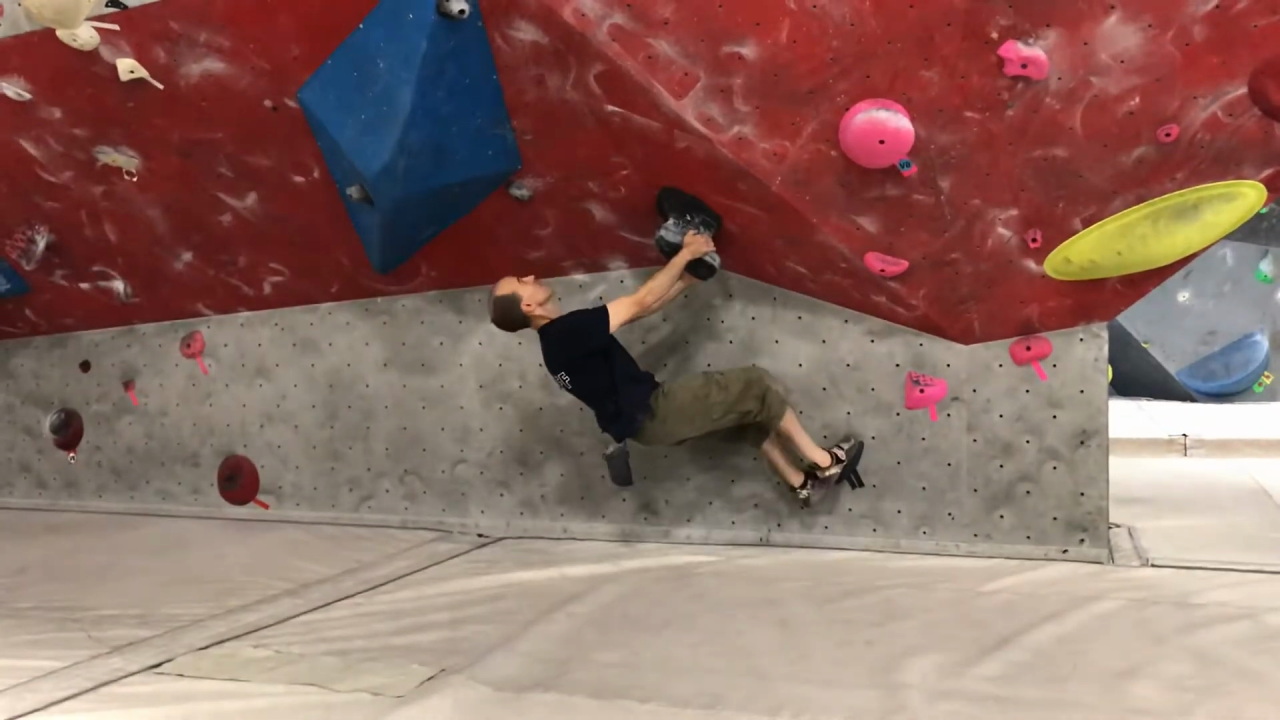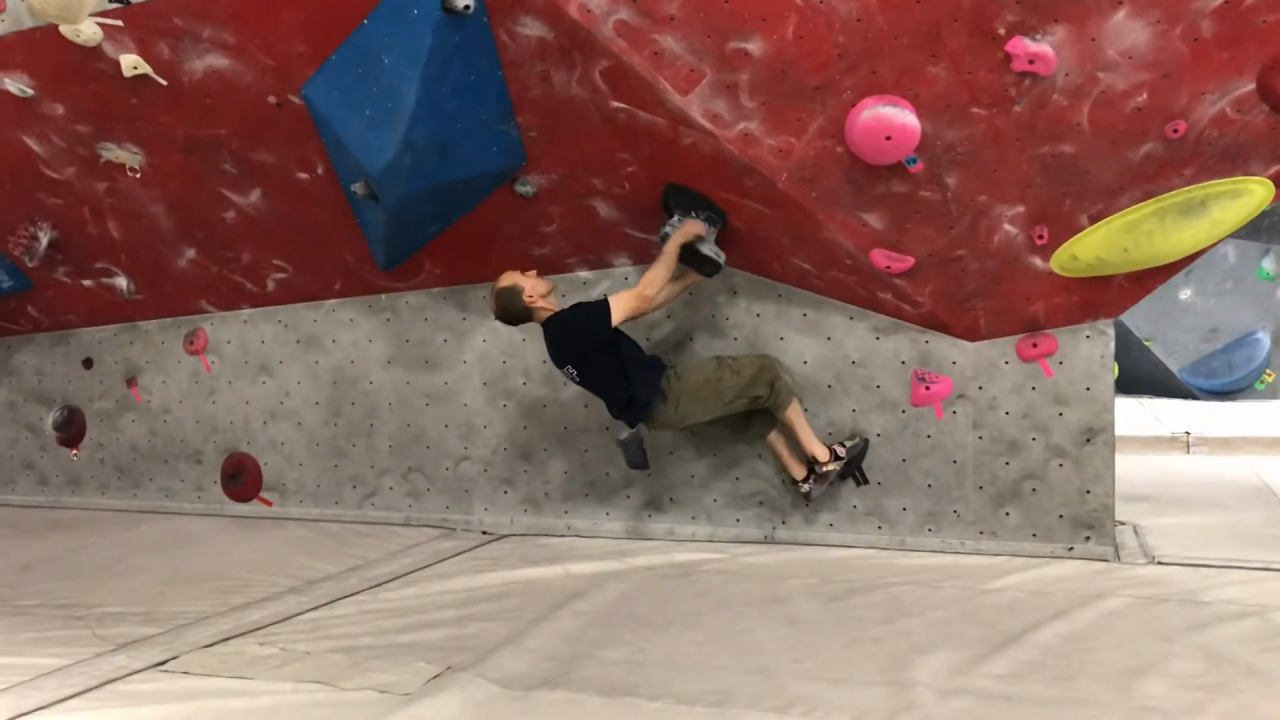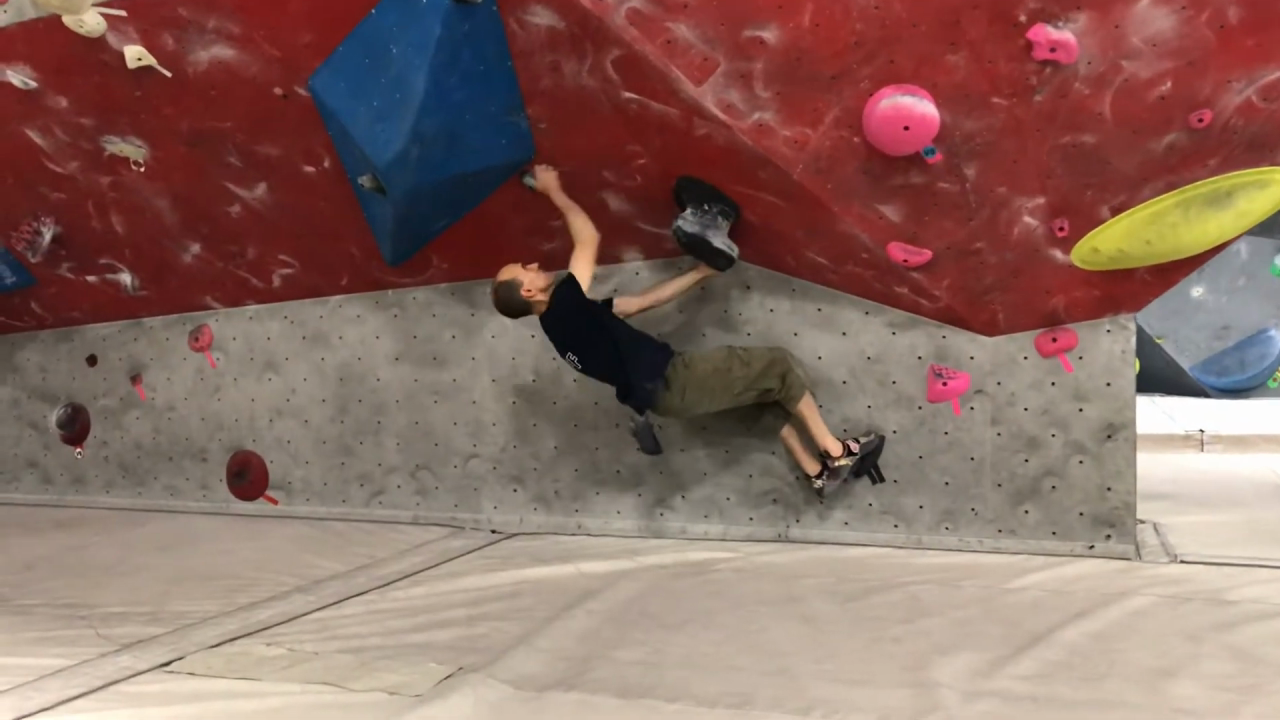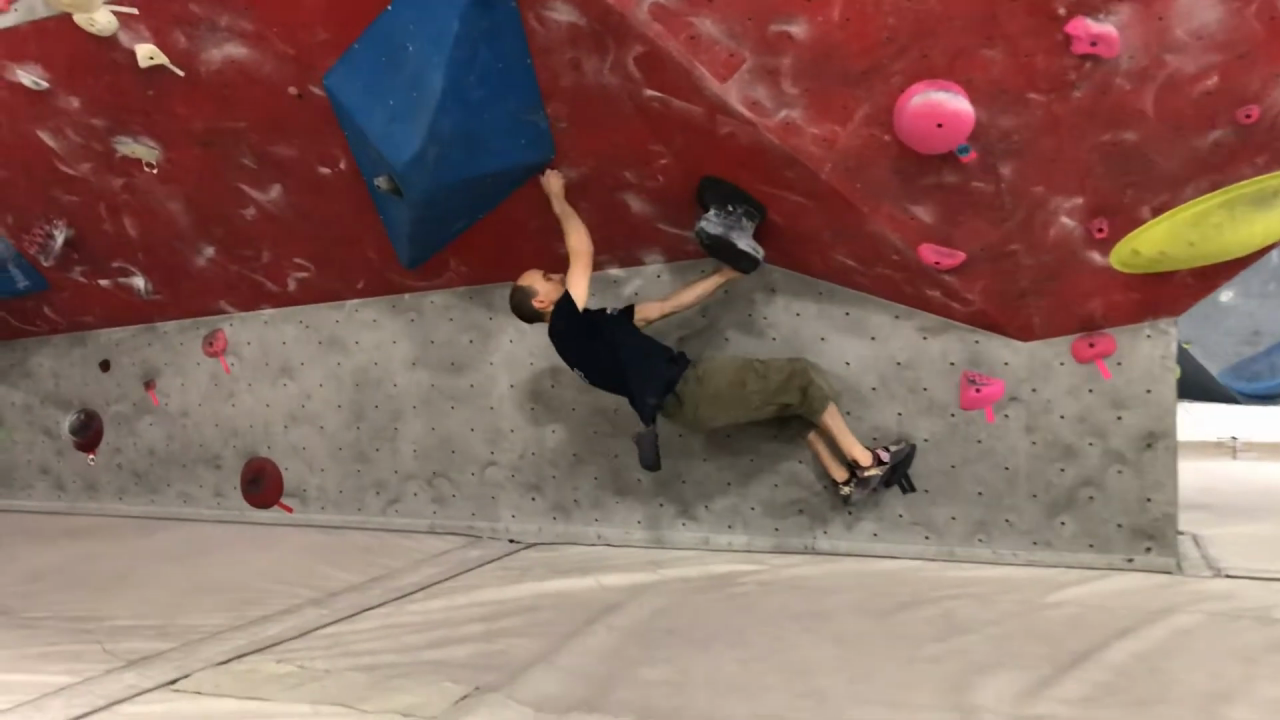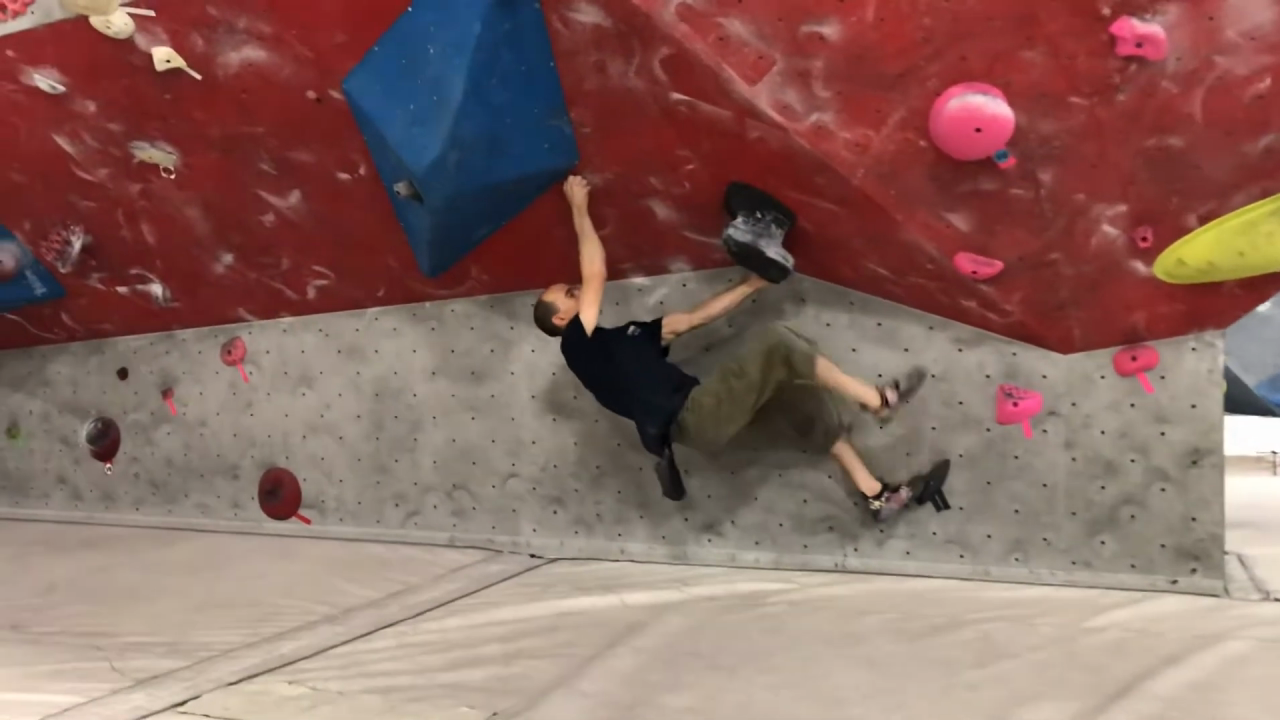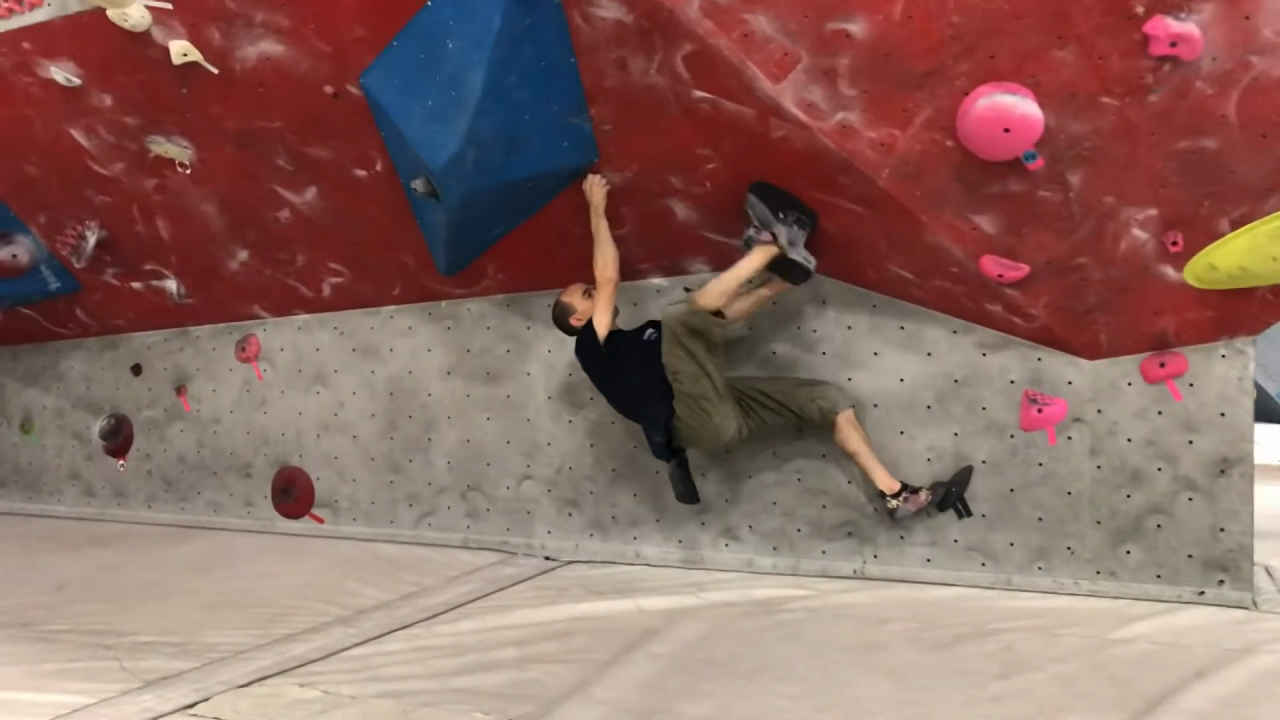
dt=0.3s
person 1, frame 1
left shoulder: (562, 337)
right shoulder: (568, 332)
left elbow: (636, 309)
right elbow: (641, 303)
left wrist: (688, 277)
right wrist: (686, 254)
left hip: (648, 416)
right hip: (653, 415)
left knee: (751, 406)
right knee: (757, 386)
left ankle: (801, 483)
right ankle: (820, 460)
person 1, frame 2
left shoulder: (565, 330)
right shoulder: (572, 324)
left elbow: (635, 305)
right elbow: (642, 297)
left wrist: (689, 278)
right wrist: (677, 239)
left hip: (654, 403)
right hip: (663, 396)
left knee: (757, 395)
right knee: (767, 373)
left ankle: (802, 475)
right ankle: (820, 455)
person 1, frame 3
left shoulder: (569, 316)
right shoulder: (563, 308)
left elbow: (643, 301)
right elbow: (589, 240)
left wrist: (700, 272)
right wrist: (554, 191)
left hip: (666, 388)
right hip: (673, 383)
left knee: (769, 386)
right knee: (780, 366)
left ankle: (817, 472)
right ankle: (834, 450)
person 1, frame 4
left shoulder: (588, 324)
right shoulder: (568, 326)
left elbow: (663, 307)
right elbow: (583, 252)
left wrist: (723, 276)
right wrist: (557, 198)
left hip: (685, 391)
right hip: (688, 395)
left knee: (793, 392)
right knee: (801, 377)
left ankle: (845, 478)
right ankle: (863, 459)
person 1, frame 5
left shoulder: (626, 334)
right shoulder: (580, 344)
left elbow: (692, 319)
right elbow: (596, 275)
left wrist: (751, 284)
right wrist: (580, 208)
left hip: (701, 410)
right hip: (698, 418)
right knee: (779, 344)
left ankle: (876, 493)
right ankle: (874, 398)
person 1, frame 6
left shoulder: (646, 335)
right shoulder: (593, 348)
left elbow: (717, 312)
right elbow: (608, 278)
left wrist: (771, 287)
right wrist: (597, 209)
left hip: (723, 412)
right hip: (700, 420)
left knee: (827, 398)
right knee: (684, 318)
left ankle: (894, 493)
right ankle: (767, 247)
